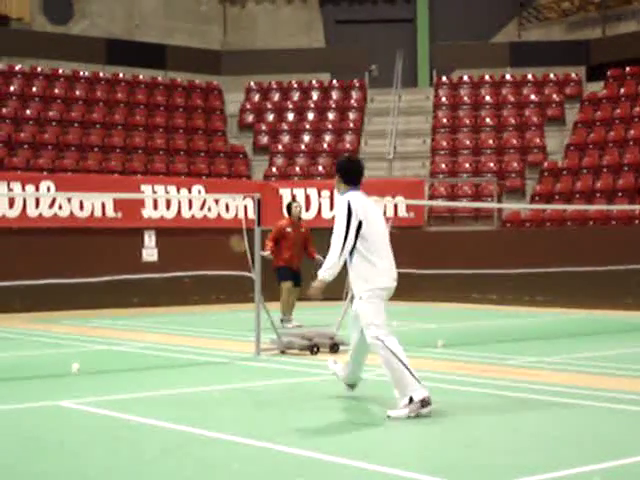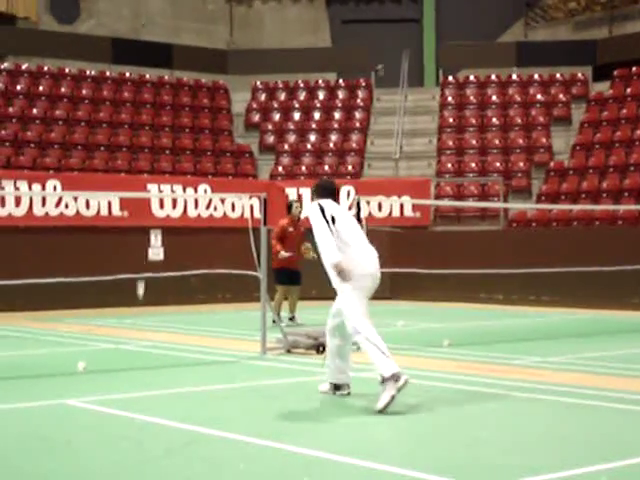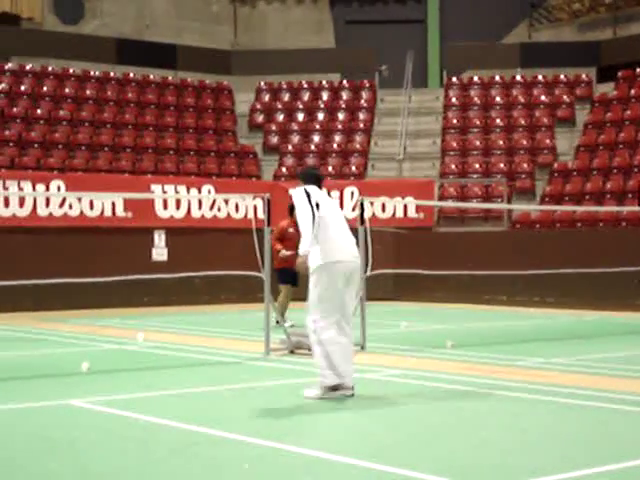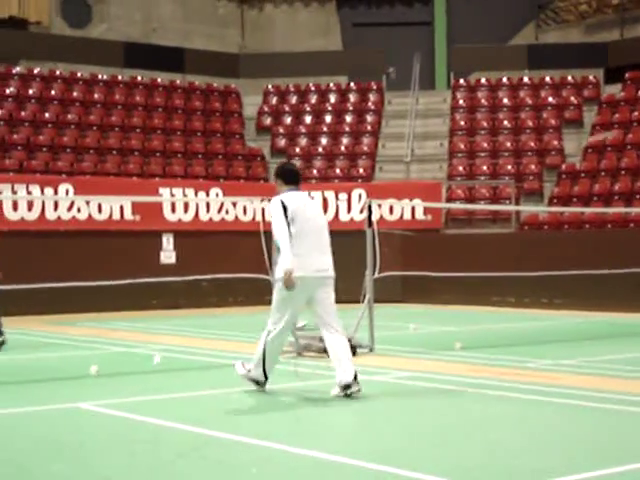
dt=0.3s
person 1, frame 1
left shoulder: (346, 202)
right shoulder: (367, 202)
left elbow: (342, 242)
left wrist: (322, 277)
left hip: (371, 283)
right hip: (379, 278)
left knee: (378, 337)
right knee: (358, 325)
left ankle: (417, 397)
right ankle: (350, 375)
person 1, frame 2
left shoulder: (316, 206)
right shoulder: (343, 212)
left elbow: (325, 233)
left wrist: (334, 261)
left hip: (353, 272)
right hip: (370, 269)
left knee: (358, 326)
right knee: (336, 326)
left ankle: (391, 375)
right ankle: (338, 381)
person 1, frame 3
left shoulder: (301, 192)
right shoulder: (328, 200)
left elbow: (307, 218)
left wrist: (304, 250)
left hip: (330, 260)
right hip: (352, 259)
left knee: (319, 321)
right knee: (342, 323)
left ankle: (334, 380)
right ankle: (344, 381)
person 1, frame 4
left shoulder: (279, 201)
right shoulder: (313, 203)
left elbow: (284, 235)
left wrist: (287, 267)
left hip: (297, 273)
right hip: (323, 271)
left knee: (278, 325)
right knee: (331, 325)
left ankle: (259, 373)
right ankle: (348, 379)
